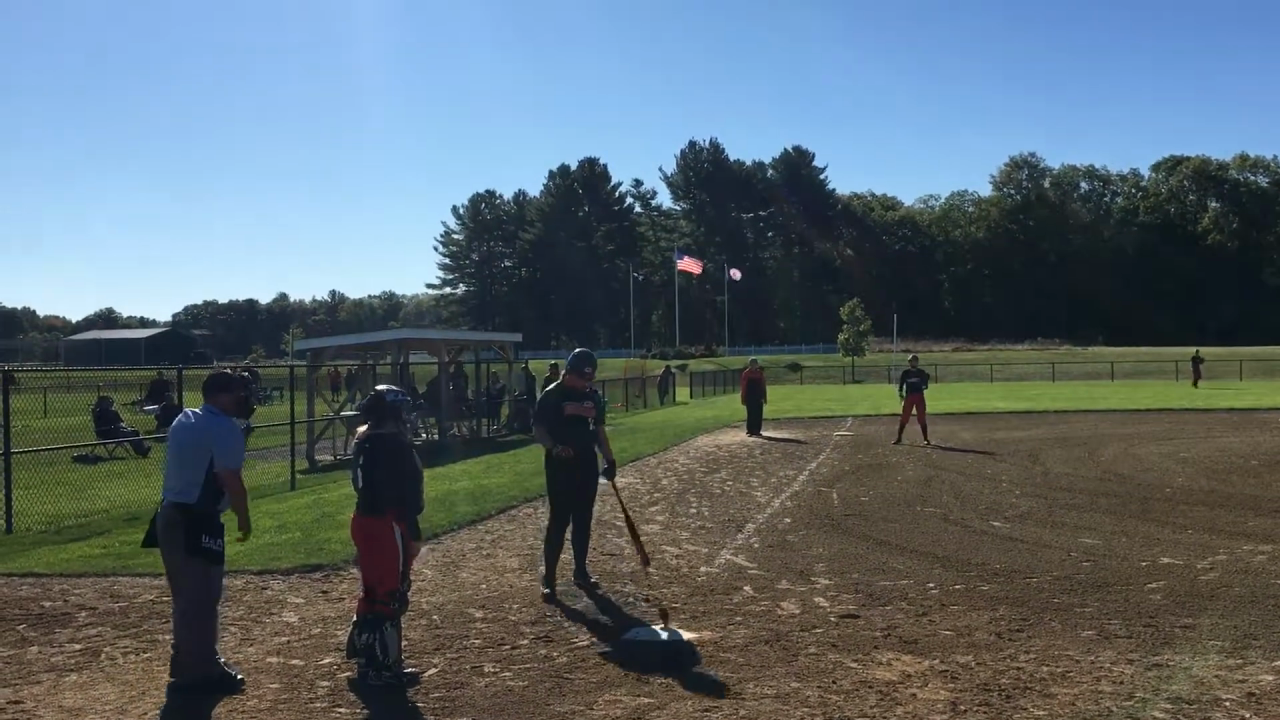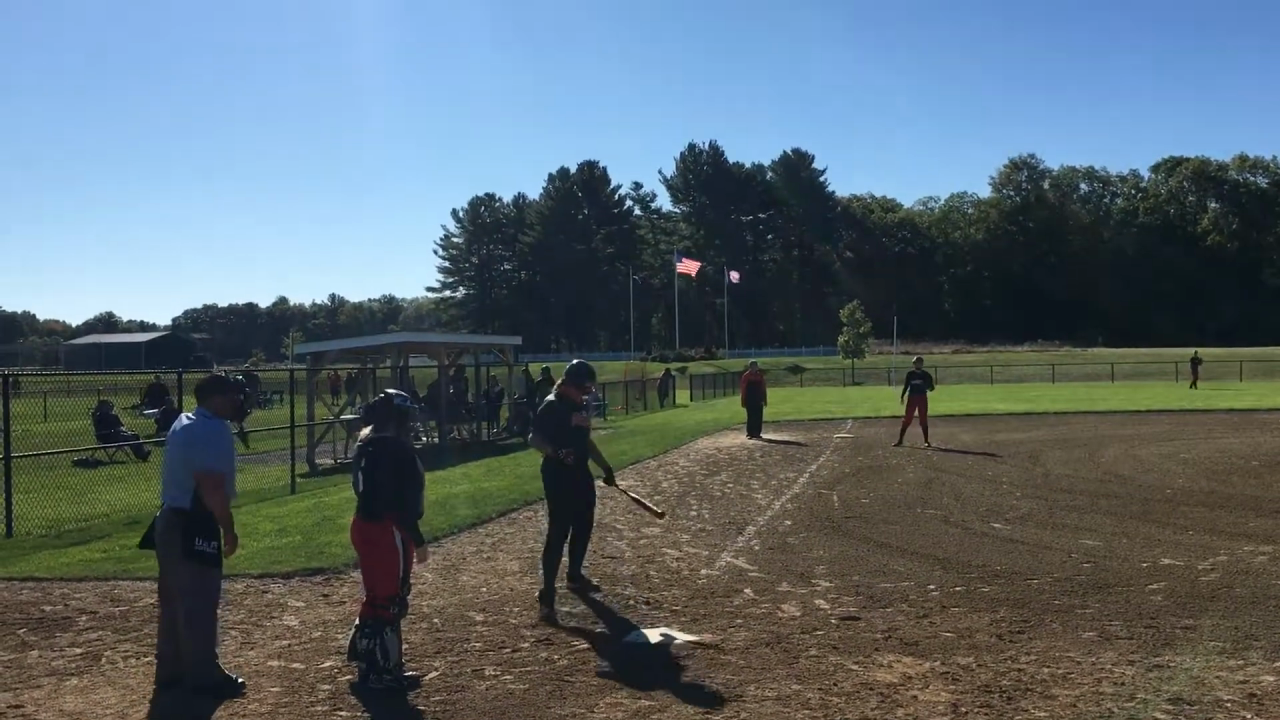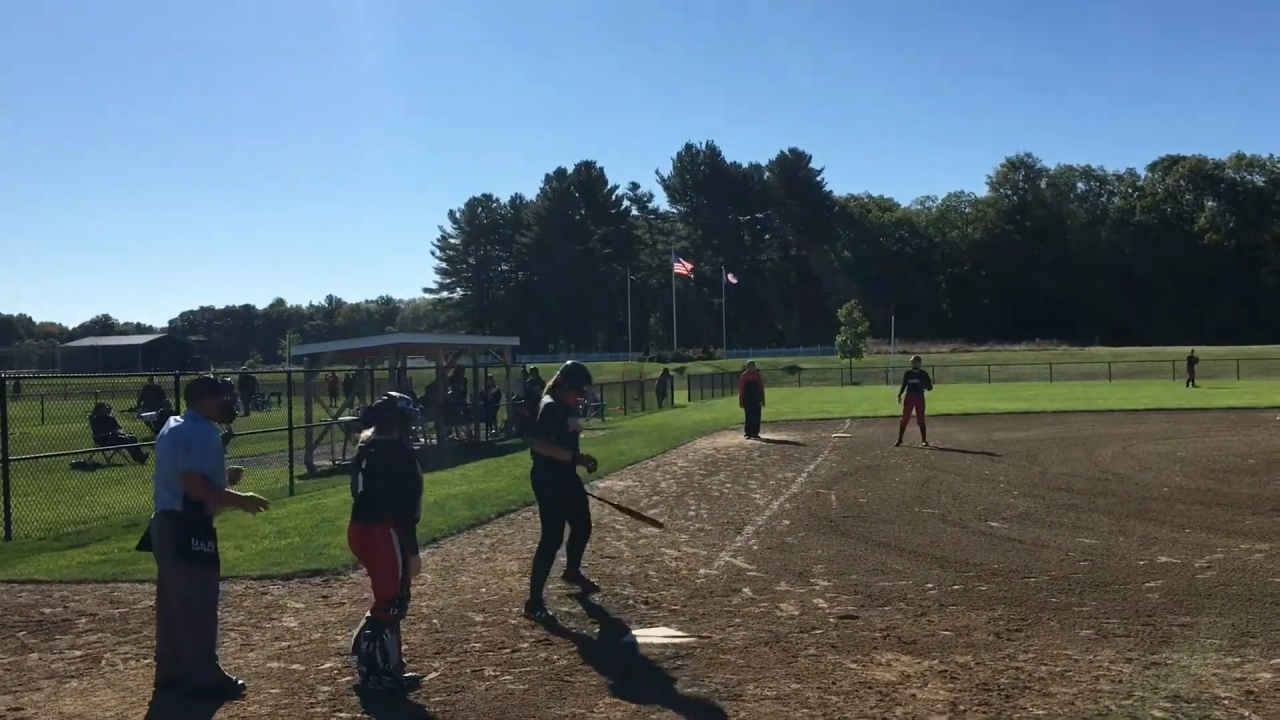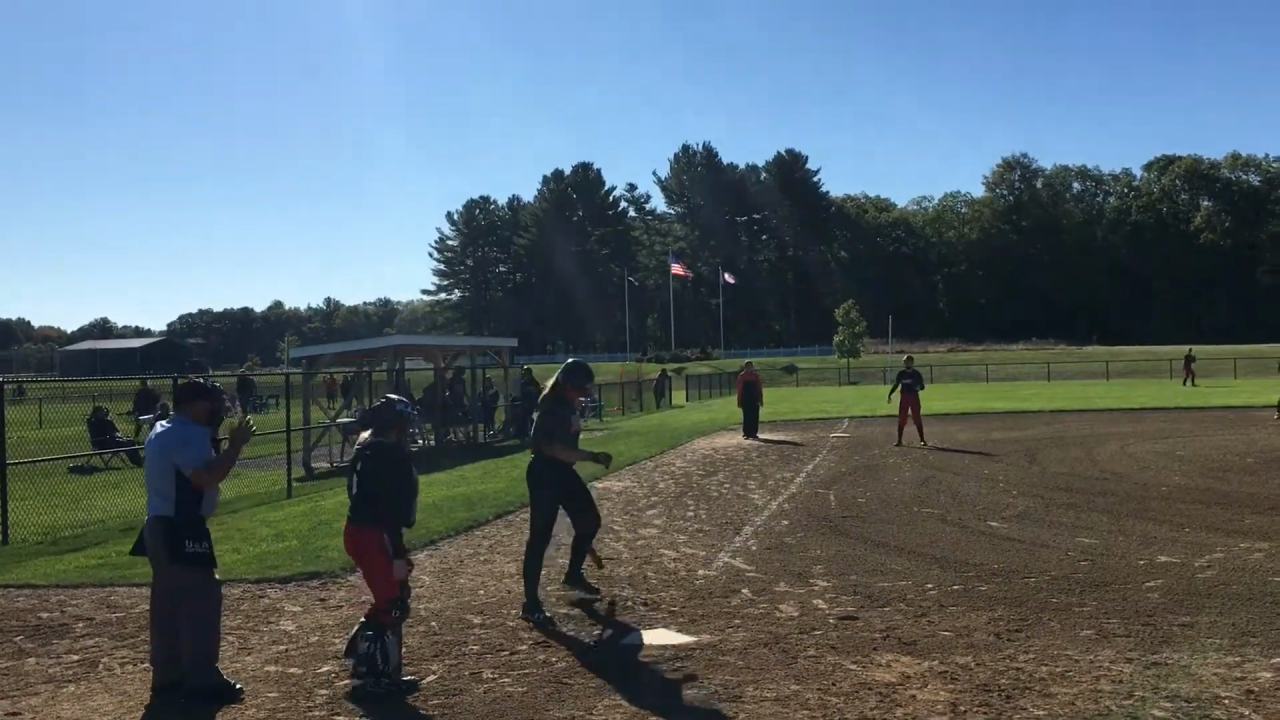
dt=0.2s
person 1, frame 1
left shoulder: (184, 419)
right shoulder: (225, 428)
right elbow: (231, 484)
right wrist: (244, 520)
left hip: (171, 516)
right hip: (197, 523)
left knee: (187, 595)
right knee: (202, 598)
left ankle: (186, 662)
right ankle: (203, 673)
person 1, frame 2
left shoulder: (184, 423)
right shoulder: (214, 430)
right elbow: (210, 485)
right wrist: (229, 530)
left hip: (170, 521)
right hip: (193, 527)
left knee: (175, 599)
right knee: (199, 602)
left ankle: (172, 669)
right ankle: (204, 676)
person 1, frame 3
left shoulder: (174, 426)
right shoulder: (201, 431)
right elbow: (196, 486)
right wrist: (241, 500)
left hip: (167, 523)
right hip: (188, 528)
left knee: (173, 601)
right knee: (199, 602)
left ankle: (172, 671)
right ankle: (203, 677)
person 1, frame 4
left shoulder: (164, 430)
right shoulder: (188, 434)
right elbow: (208, 479)
left wrist: (222, 440)
right wrist: (236, 443)
left hip: (161, 527)
right hip: (182, 532)
left knee: (167, 604)
right knee: (200, 602)
left ankle: (169, 676)
right ankle: (201, 680)
person 2, frame 1
left shoulder: (365, 441)
right shoulder: (393, 445)
right elbow: (403, 495)
right wrist: (415, 535)
left hip: (365, 521)
right hip: (386, 525)
left knee: (373, 593)
right knee: (391, 597)
left ankle: (367, 660)
right ankle: (383, 667)
person 2, frame 2
left shoulder: (367, 445)
right shoulder: (396, 449)
right elbow: (404, 501)
right wrist: (418, 540)
left hip: (364, 526)
right hip: (385, 530)
left knee: (375, 597)
right knee: (391, 601)
left ankle: (367, 662)
right ankle: (382, 671)
person 2, frame 3
left shoulder: (367, 447)
right shoulder: (397, 452)
right elbow: (401, 505)
right wrist: (412, 550)
left hip: (361, 529)
right hip: (382, 532)
left knee: (388, 596)
right knee: (392, 602)
left ankle: (369, 659)
right ankle: (382, 673)
person 2, frame 4
left shoulder: (366, 449)
right shoulder: (391, 455)
right elbow: (391, 509)
right wrist: (397, 553)
left hip: (358, 531)
right hip: (374, 536)
left knee: (386, 599)
right knee: (392, 606)
left ankle: (365, 663)
right ankle: (382, 677)
person 3, frame 1
left shoulder: (592, 395)
right shoulder: (552, 395)
left elbow: (598, 430)
right elbow: (538, 430)
left wrist: (609, 458)
right wrist: (553, 448)
left hip: (587, 463)
right hip: (560, 464)
left knee: (583, 519)
right knee: (559, 520)
left ankle: (580, 571)
right ankle: (549, 579)
person 3, frame 2
left shoulder: (578, 405)
right shoulder: (553, 405)
right elbow: (535, 439)
left wrist: (605, 466)
right wrist: (557, 452)
left hip: (580, 472)
right hip: (558, 473)
left knee: (583, 526)
right knee: (559, 531)
left ankle: (574, 574)
right ankle: (546, 594)
person 3, frame 3
left shoulder: (567, 408)
right shoulder: (550, 408)
right elbow: (539, 444)
left wrist: (578, 461)
right wrist: (576, 457)
left hip: (566, 475)
right hip: (548, 477)
left knee: (582, 525)
right knee: (552, 538)
left ankle: (572, 571)
right ankle: (534, 602)
person 3, frame 4
left shoulder: (566, 404)
right shoulder: (554, 407)
right elbow: (553, 449)
right wrist: (593, 457)
left hip: (563, 473)
right hip: (545, 475)
left knee: (589, 521)
right knee: (540, 537)
left ankle: (574, 575)
right ankle: (530, 603)
